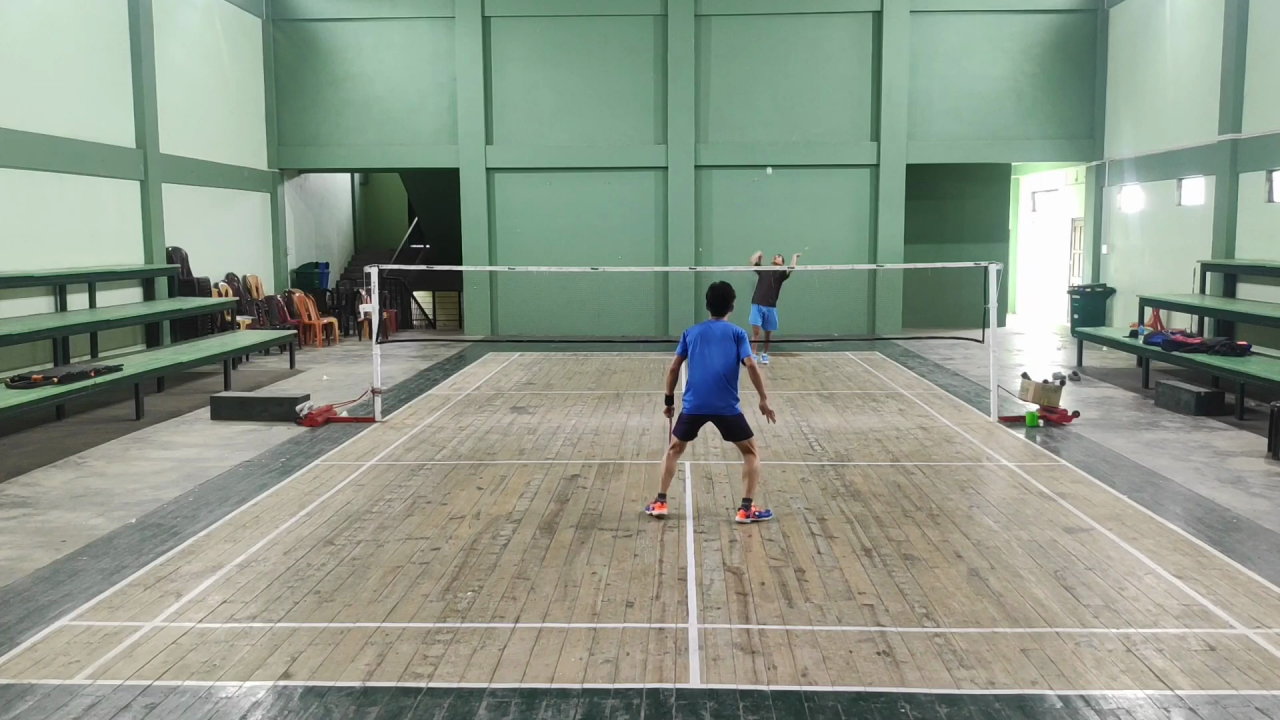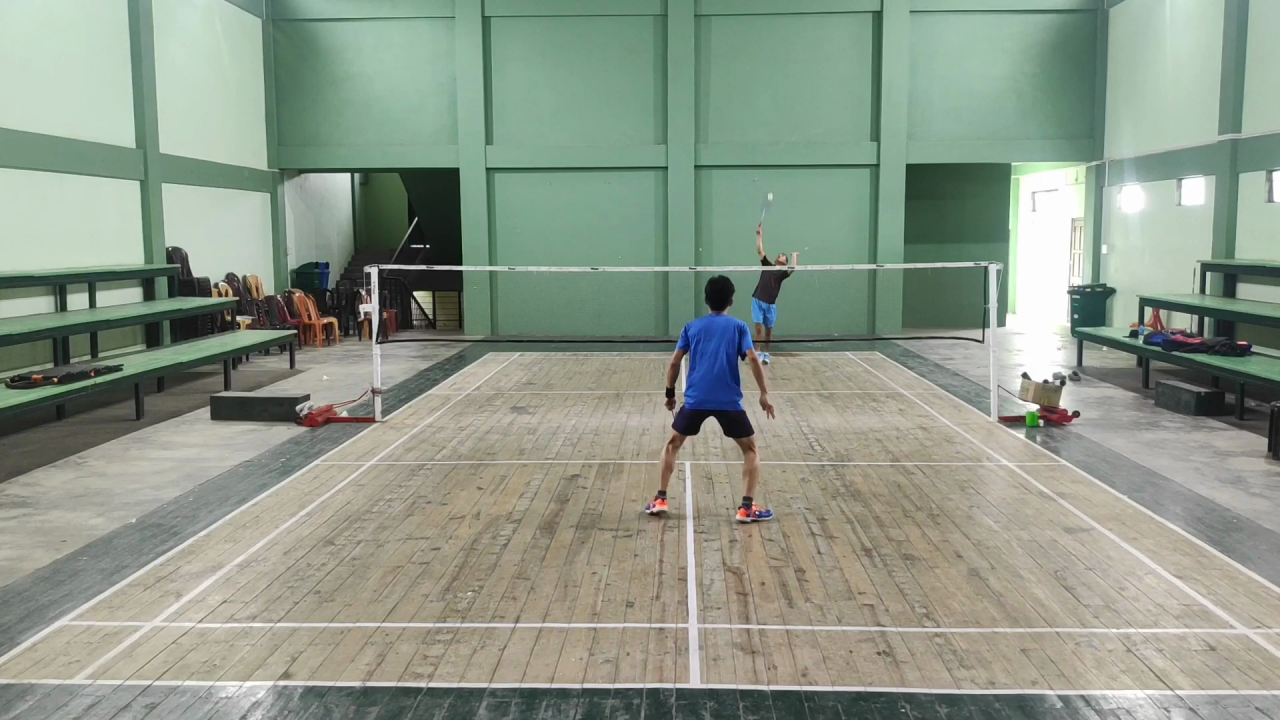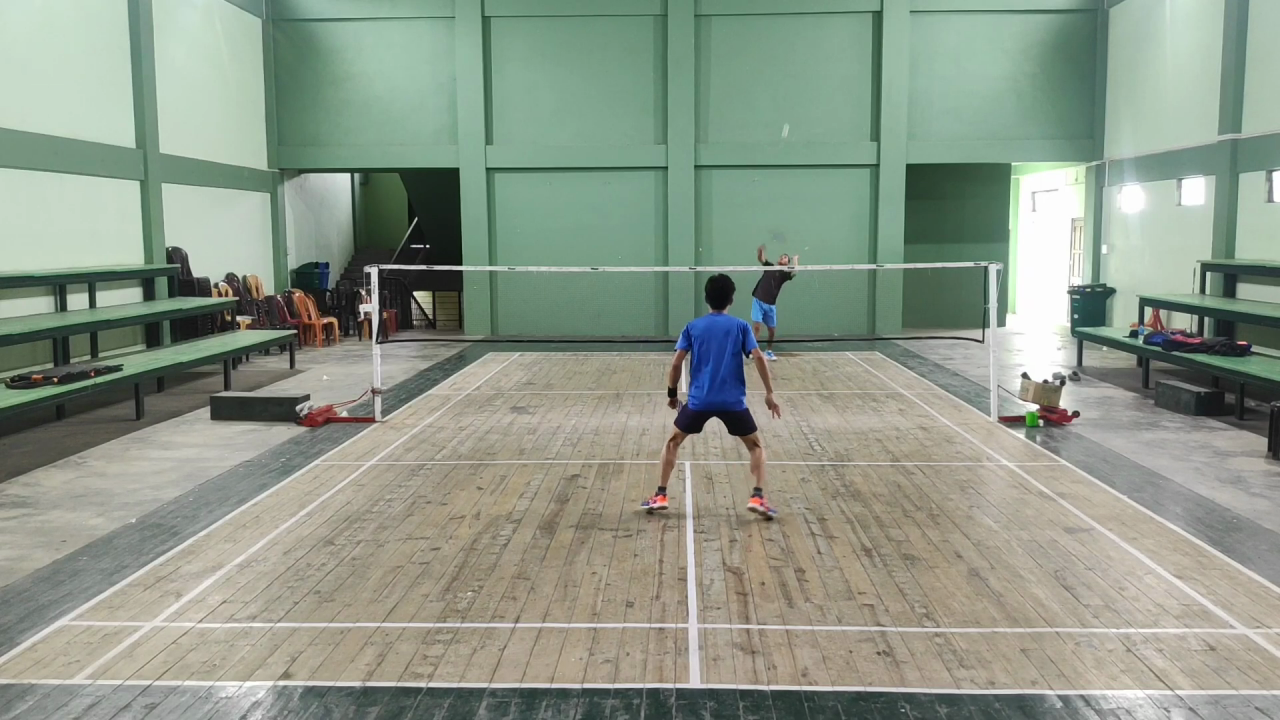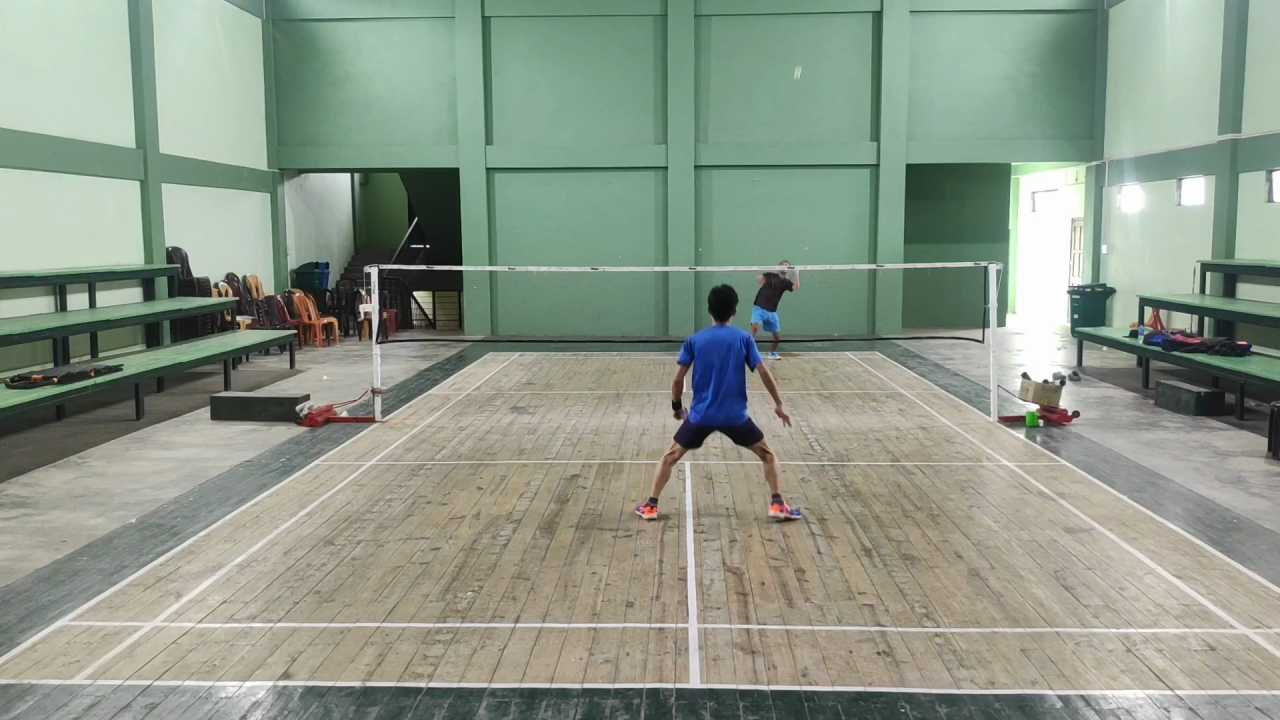
dt=0.1s
person 1, frame 1
left shoulder: (691, 332)
right shoulder: (737, 333)
left elbow: (674, 369)
right elbow: (751, 365)
left wrist: (668, 401)
right wrist: (763, 400)
left hip: (693, 405)
right hip: (726, 406)
left knee: (674, 450)
right knee: (750, 452)
left ankle: (660, 502)
right ankle: (746, 508)
person 1, frame 2
left shoulder: (691, 327)
right shoulder: (738, 327)
left elbow: (674, 363)
right elbow: (753, 359)
left wrist: (670, 394)
right wrist: (764, 394)
left hip: (695, 401)
right hip: (729, 402)
left knee: (673, 445)
right knee: (750, 450)
left ankle: (661, 499)
right ankle: (746, 507)
person 1, frame 3
left shoulder: (692, 327)
right shoulder: (741, 326)
left elbow: (676, 364)
right elbow: (758, 358)
left wrist: (672, 394)
right wrist: (769, 393)
left hip: (699, 400)
right hip: (733, 401)
left knee: (673, 442)
right knee: (756, 446)
left ankle: (661, 495)
right ankle: (758, 498)
person 1, frame 4
left shoulder: (695, 340)
right shoulder: (745, 339)
left elbow: (678, 378)
right elbow: (764, 373)
left wrist: (676, 405)
right wrist: (779, 404)
left hip: (701, 416)
right hip: (735, 416)
left knee: (671, 456)
right knee: (767, 454)
left ankle: (651, 505)
right ankle: (777, 505)
